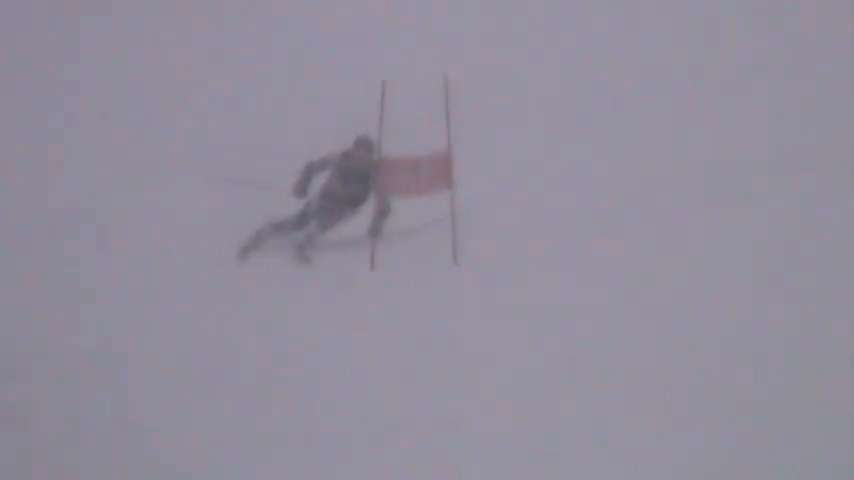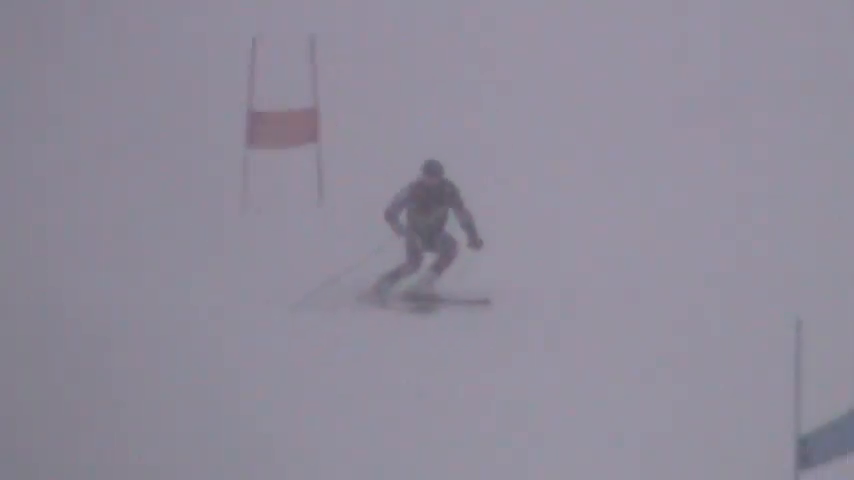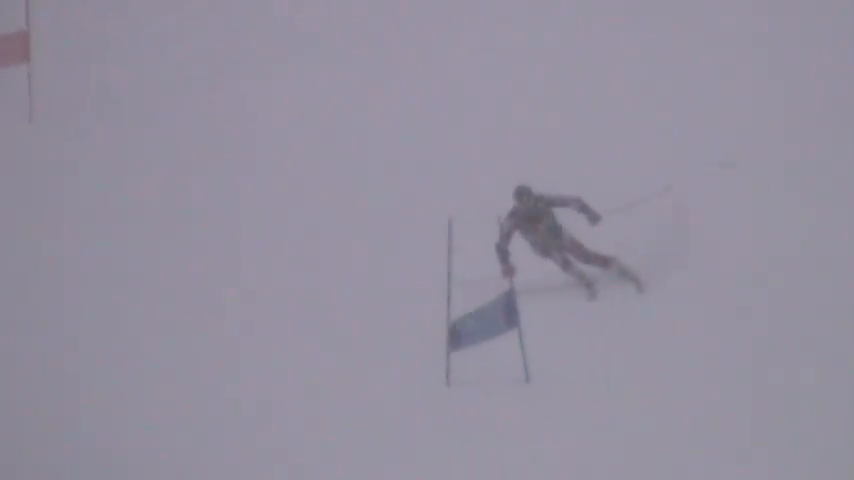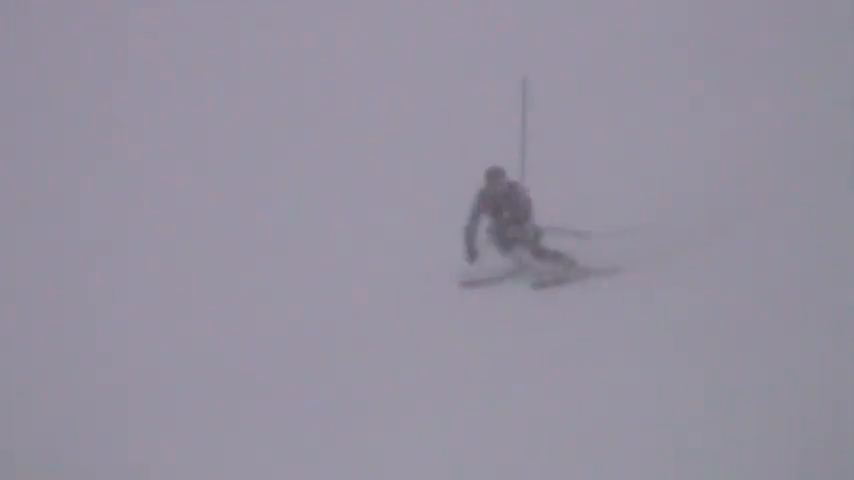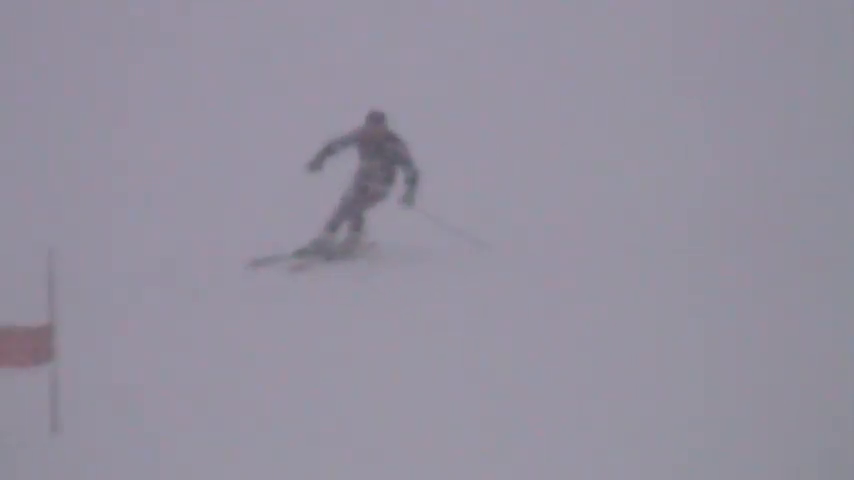
dt=0.7s
person 1, frame 1
left shoulder: (374, 172)
right shoulder: (342, 159)
left elbow: (384, 202)
right elbow: (311, 167)
left wrist: (377, 225)
right wrist: (301, 184)
left hip: (346, 207)
right hip: (326, 198)
right knee: (298, 223)
person 1, frame 2
left shoulder: (447, 189)
right shoulder: (412, 190)
left elbow: (461, 213)
right elbow: (390, 213)
left wrist: (472, 235)
right wrist: (398, 228)
left hip: (437, 234)
right hip: (415, 233)
left knee: (451, 248)
right knee: (413, 263)
left ankle: (423, 286)
right ankle: (381, 287)
person 1, frame 3
left shoulder: (542, 201)
right shoulder: (513, 218)
left elbow: (571, 201)
right elbow: (501, 245)
left wrist: (588, 212)
right wrist: (505, 265)
left hip: (560, 237)
right hip: (544, 247)
left knee: (586, 256)
right knee: (560, 259)
left ankle: (627, 274)
right ankle: (585, 281)
person 1, frame 4
left shoulder: (515, 189)
right shoulder: (483, 197)
left elbow: (526, 214)
right elbow: (472, 224)
right wrist: (470, 248)
left hip: (525, 228)
right hip: (504, 232)
left knee: (535, 251)
left ankle: (568, 263)
person 1, frame 5
left shoulder: (395, 143)
right shoulder: (363, 134)
left elbow: (411, 171)
right elbow: (337, 143)
left wrist: (410, 192)
right wrist: (320, 158)
left hip: (380, 186)
right hip: (362, 179)
left knee: (354, 206)
right knee: (343, 210)
left ankle: (353, 239)
right ankle: (324, 241)
